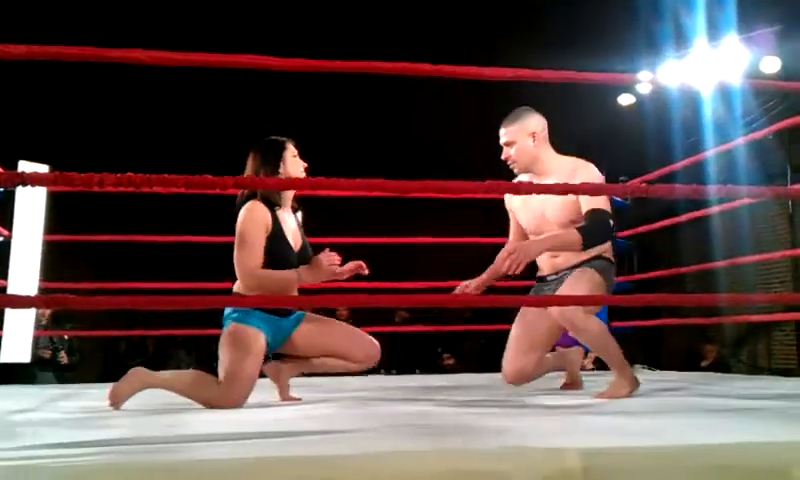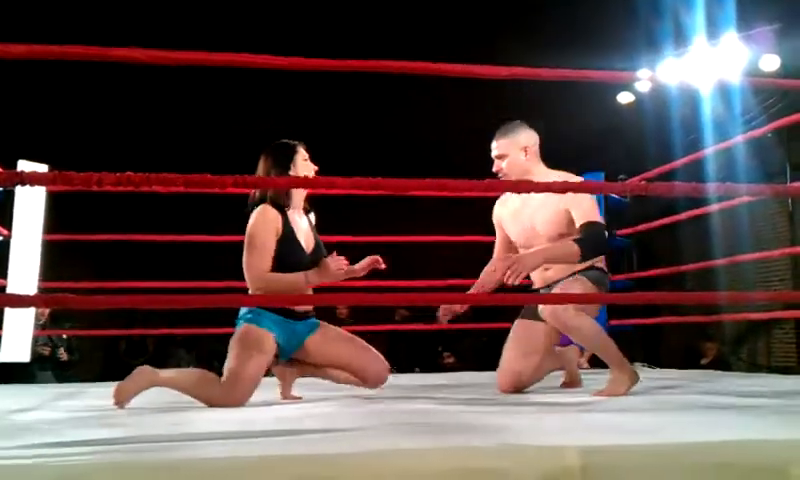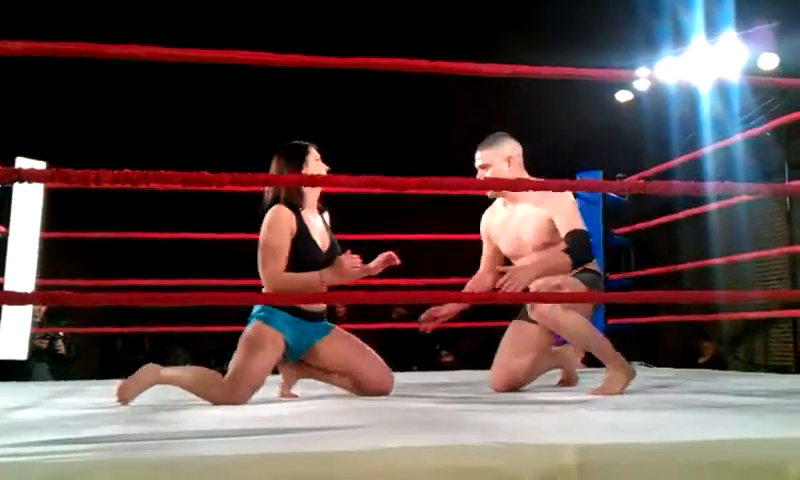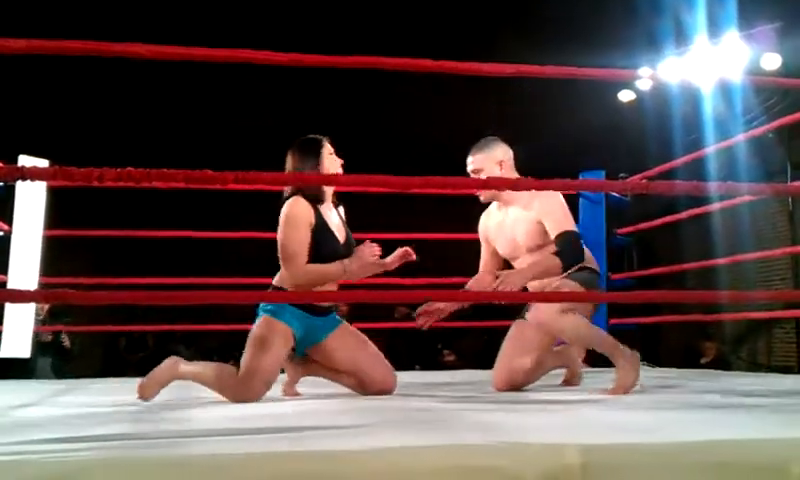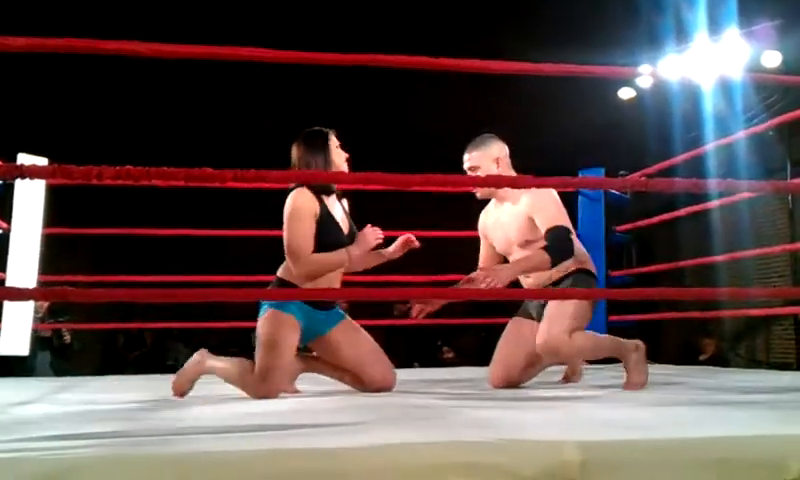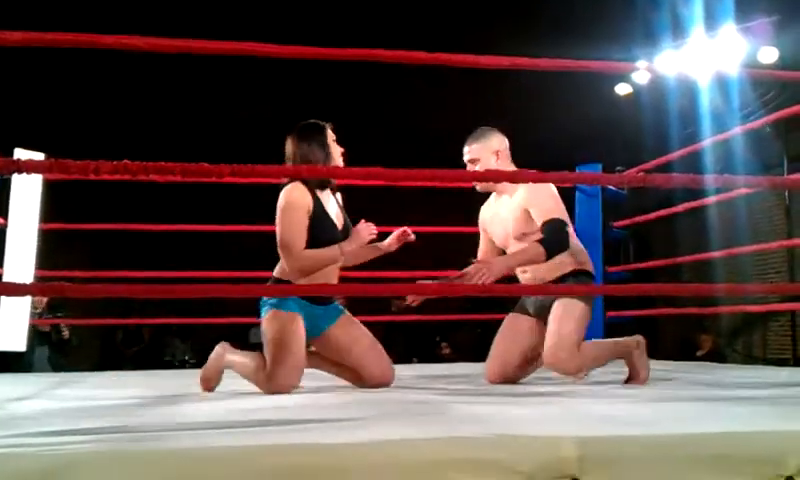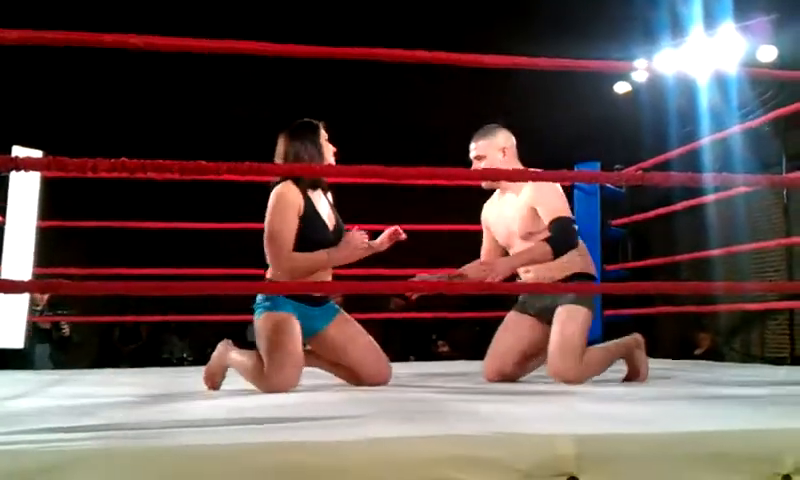
dt=0.1s
person 1, frame 1
left shoulder: (293, 213)
right shoulder: (256, 211)
right elbow: (250, 278)
left wrist: (338, 272)
right wrist: (308, 272)
left hip: (289, 318)
right hip: (250, 315)
left knee: (370, 352)
right knee: (229, 397)
left ankle: (284, 369)
right ankle: (147, 377)
person 1, frame 2
left shoulder: (307, 216)
right shoulder: (267, 215)
right elbow: (257, 280)
left wrist: (355, 270)
right wrist: (315, 276)
left hip: (304, 323)
right hip: (265, 317)
left knee: (378, 372)
right knee: (230, 395)
left ankle: (292, 368)
right ankle: (153, 375)
person 1, frame 3
left shoulder: (321, 216)
right shoulder: (281, 215)
right elbow: (273, 281)
left wrist: (369, 269)
right wrist: (329, 274)
left hip: (315, 325)
right hip: (277, 317)
left knee: (381, 382)
right knee: (232, 393)
left ankle: (295, 368)
right ankle: (159, 373)
person 1, frame 4
left shoulder: (336, 210)
right shoulder: (299, 207)
right elbow: (296, 274)
left wrist: (385, 264)
right wrist: (351, 263)
left hip: (323, 318)
right hip: (284, 311)
left knee: (383, 383)
right knee: (245, 389)
left ankle: (299, 366)
right ankle: (180, 368)
person 1, frame 5
left shoulder: (338, 201)
right shoulder: (303, 198)
right elbow: (304, 266)
left wrist: (388, 253)
right wrist: (354, 249)
left hip: (327, 311)
right hip: (289, 304)
left knee: (383, 381)
right knee: (266, 387)
left ankle: (298, 363)
right ankle: (206, 361)
person 1, frame 6
left shoulder: (332, 196)
right shoulder: (296, 193)
right elbow: (294, 260)
left wrist: (384, 246)
right wrist: (348, 246)
left hip: (325, 307)
right hip: (287, 301)
left knee: (381, 376)
right knee: (281, 382)
left ankle: (301, 357)
right ankle: (229, 356)
person 1, frame 7
left shoulder: (323, 194)
right shoulder: (287, 193)
right elbow: (281, 262)
left wrist: (375, 245)
right wrist: (337, 250)
left hip: (321, 307)
right hip: (281, 302)
left knee: (378, 375)
right knee: (280, 382)
left ankle: (297, 356)
right ankle: (230, 354)
person 2, frame 1
left shoulder: (580, 173)
right shoulder: (515, 193)
left elbow: (600, 230)
right elbow: (515, 246)
left wrist: (538, 245)
right wrist: (482, 281)
left hip: (592, 266)
right hip: (548, 281)
left knee: (563, 307)
right knee: (514, 371)
left ankle: (624, 374)
right ankle: (566, 359)
person 2, frame 2
left shoulder: (570, 188)
right shoulder: (503, 207)
left elbow: (596, 242)
right elbow: (500, 264)
left wrist: (540, 256)
left hip: (586, 279)
right hip: (542, 292)
left knee: (555, 307)
right knee: (508, 382)
left ankle: (622, 370)
right ankle: (565, 359)
person 2, frame 3
left shoulder: (554, 197)
right shoulder: (491, 218)
left elbow: (582, 251)
right elbow: (487, 275)
left wrist: (532, 270)
right wrist: (452, 307)
right hip: (538, 295)
left knee: (543, 306)
right knee: (501, 382)
left ankle: (617, 366)
right ankle: (561, 356)
person 2, frame 4
left shoulder: (543, 199)
right shoulder: (487, 221)
left elbow: (571, 252)
right elbow: (486, 279)
left wrist: (522, 275)
right wrist: (447, 305)
left knee: (542, 316)
right knee: (503, 381)
left ankle: (620, 354)
right ankle: (566, 355)
person 2, frame 5
left shoulder: (536, 195)
right shoulder: (487, 218)
left elbow: (563, 248)
right elbow: (485, 275)
left wrist: (513, 269)
right wrist: (443, 298)
left hip: (573, 283)
right hip: (535, 297)
left knee: (550, 341)
right knee: (500, 379)
left ankle: (628, 349)
right ankle: (565, 353)
person 2, frame 6
left shoulder: (533, 187)
right shoulder: (487, 211)
left elbow: (558, 240)
right elbow: (482, 271)
left wrist: (506, 262)
left hip: (569, 281)
right hip: (532, 295)
left knee: (560, 360)
right knee: (496, 374)
left ankle: (629, 346)
right ankle: (554, 345)
person 2, frame 7
left shoulder: (539, 186)
right shoulder: (490, 209)
left elbow: (566, 239)
right elbow: (487, 268)
left wrist: (511, 262)
left hip: (571, 284)
right hip: (533, 296)
left knee: (565, 372)
right knee: (494, 372)
left ankle: (629, 346)
right ankle: (555, 346)
